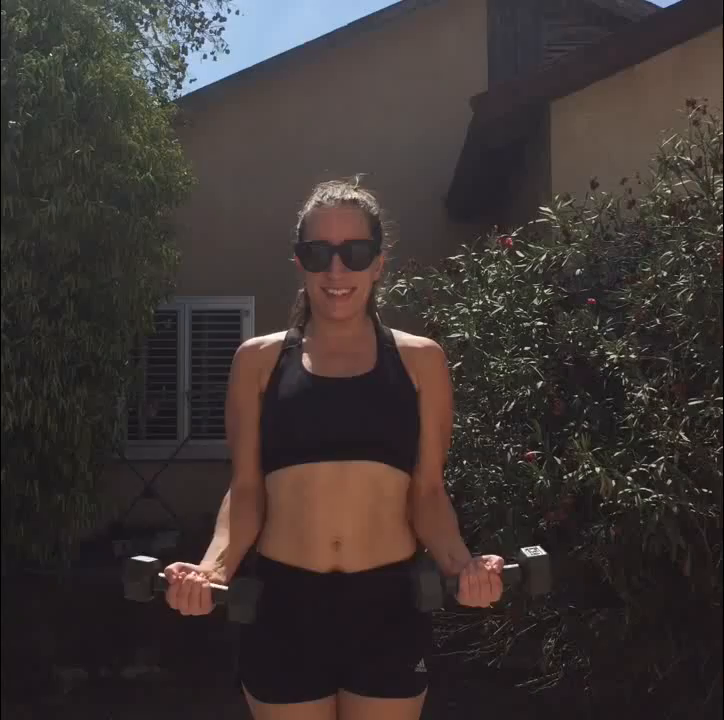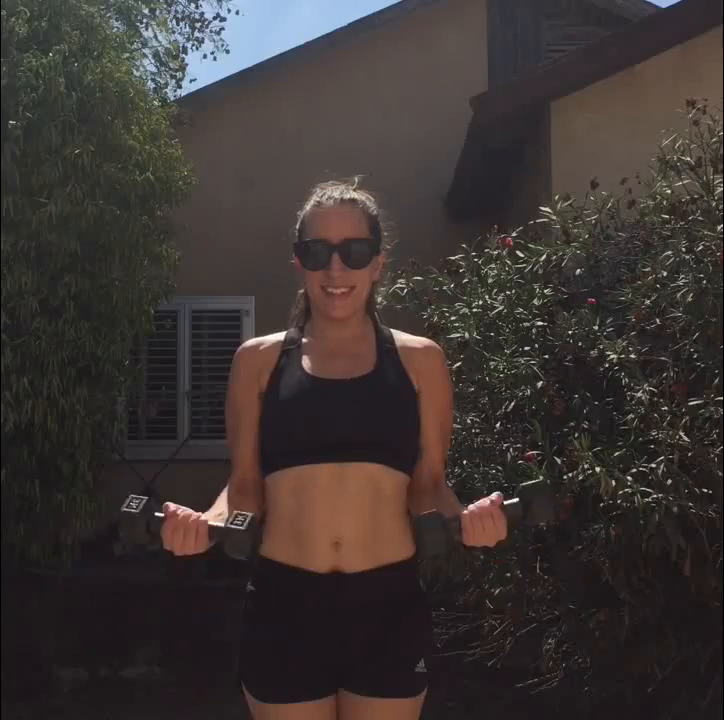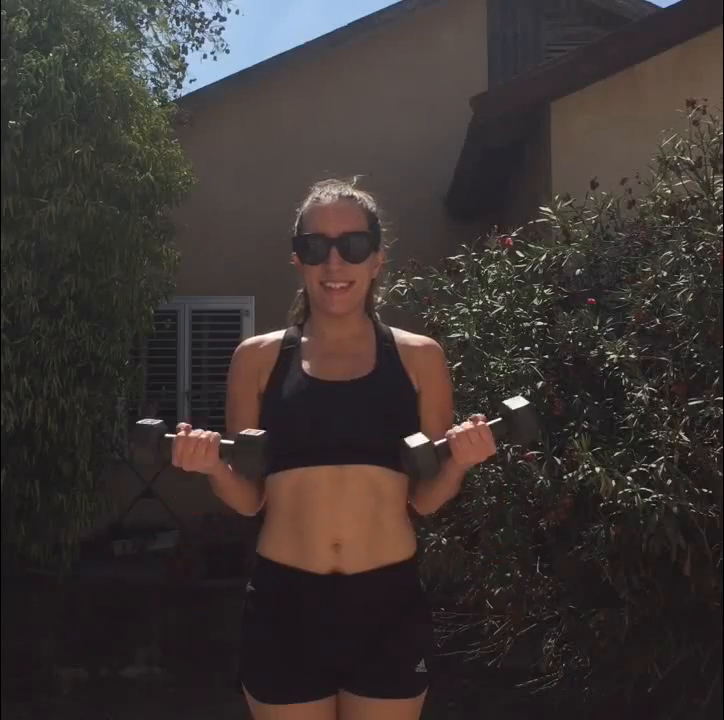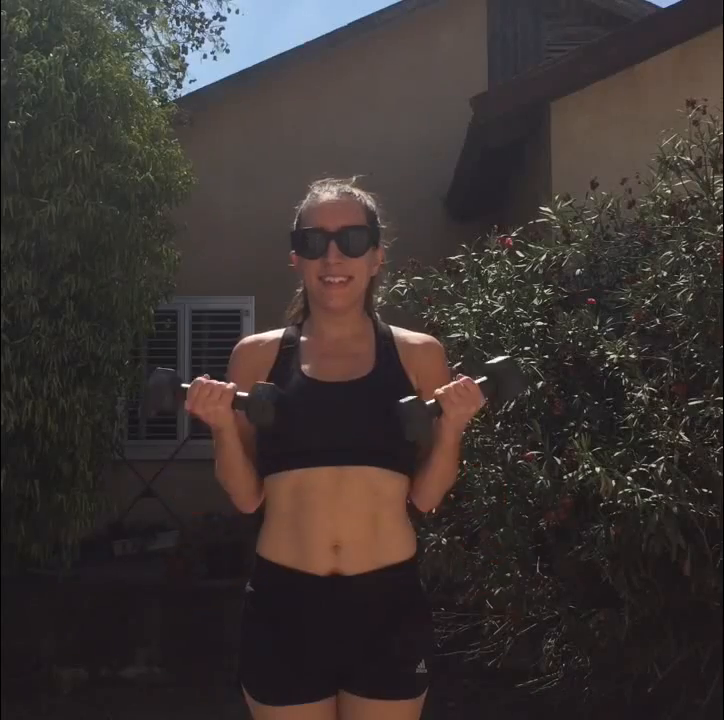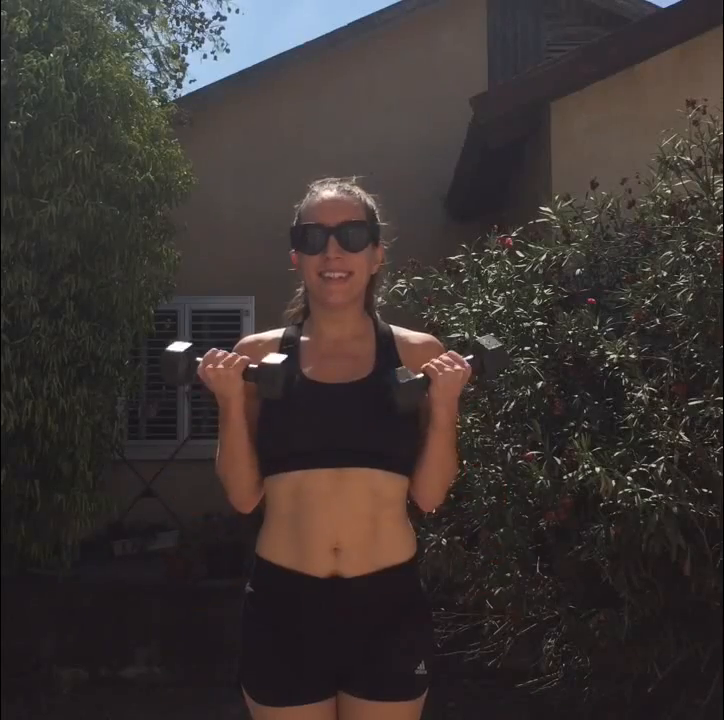
dt=0.1s
person 1, frame 1
left shoulder: (420, 360)
right shoulder: (259, 360)
left elbow: (427, 494)
right elbow: (247, 492)
left wrist: (462, 563)
right wrist: (214, 565)
left hip: (388, 603)
right hip: (285, 602)
person 1, frame 2
left shoulder: (419, 359)
right shoulder: (259, 360)
left elbow: (428, 487)
right elbow: (246, 488)
left wrist: (463, 520)
right wrist: (210, 525)
left hip: (389, 602)
right hip: (285, 601)
person 1, frame 3
left shoulder: (419, 358)
right shoulder: (259, 359)
left elbow: (425, 499)
right elbow: (249, 498)
left wrist: (457, 459)
right wrist: (214, 463)
left hip: (388, 603)
right hip: (285, 603)
person 1, frame 4
left shoulder: (418, 355)
right shoulder: (258, 356)
left elbow: (426, 494)
right elbow: (247, 496)
left wrist: (452, 424)
right wrist: (221, 424)
left hip: (389, 604)
right hip: (284, 603)
person 1, frame 5
left shoulder: (418, 353)
right shoulder: (257, 354)
left elbow: (428, 494)
right elbow: (244, 495)
left wrist: (444, 407)
right wrist: (229, 402)
left hip: (389, 605)
right hip: (284, 604)
